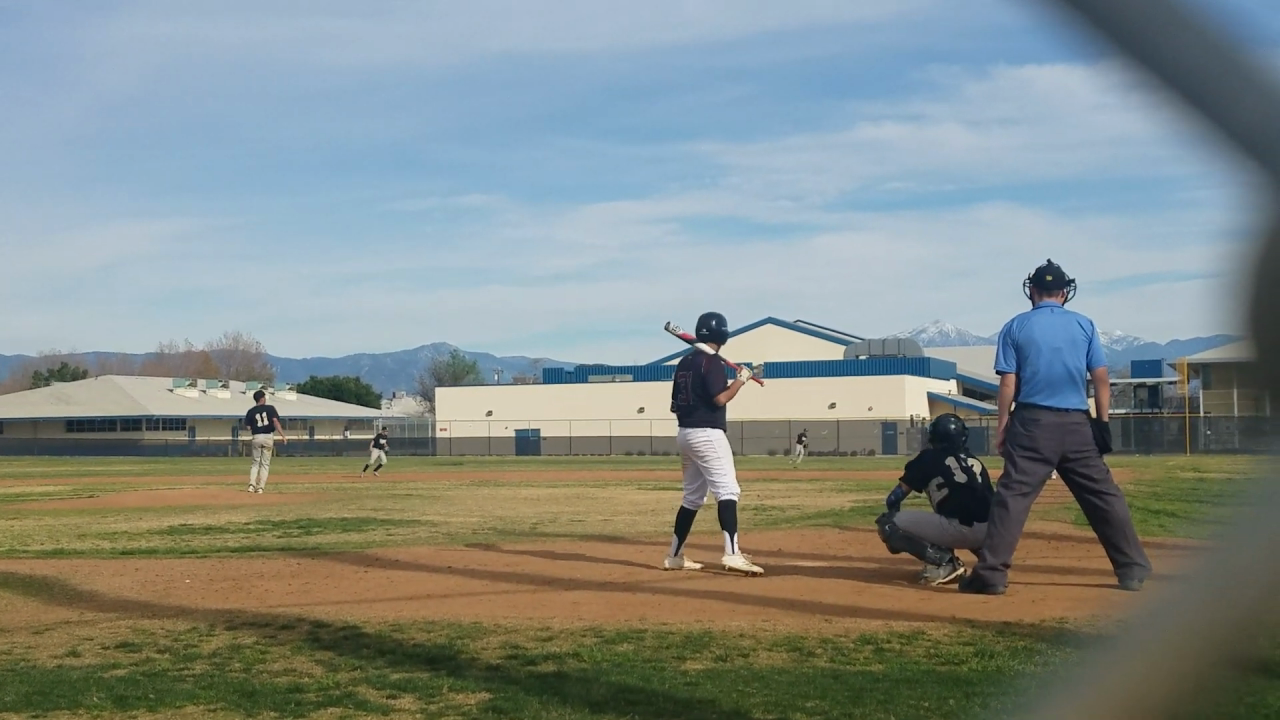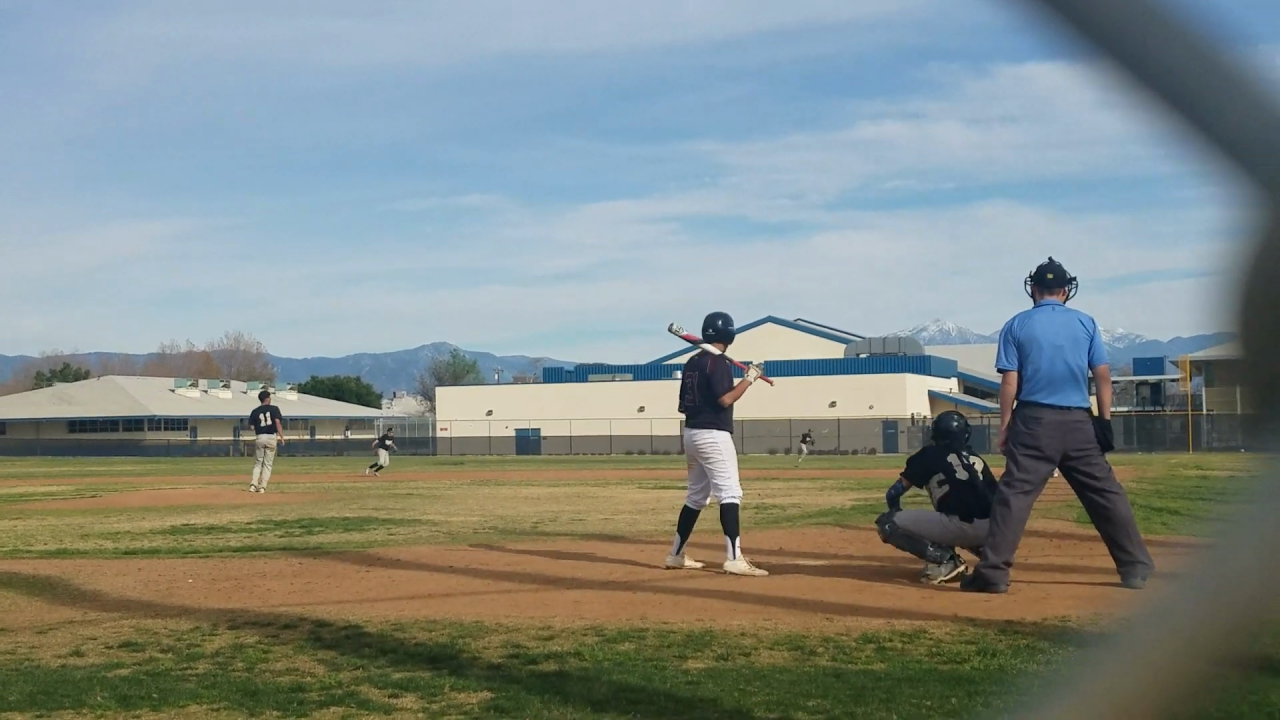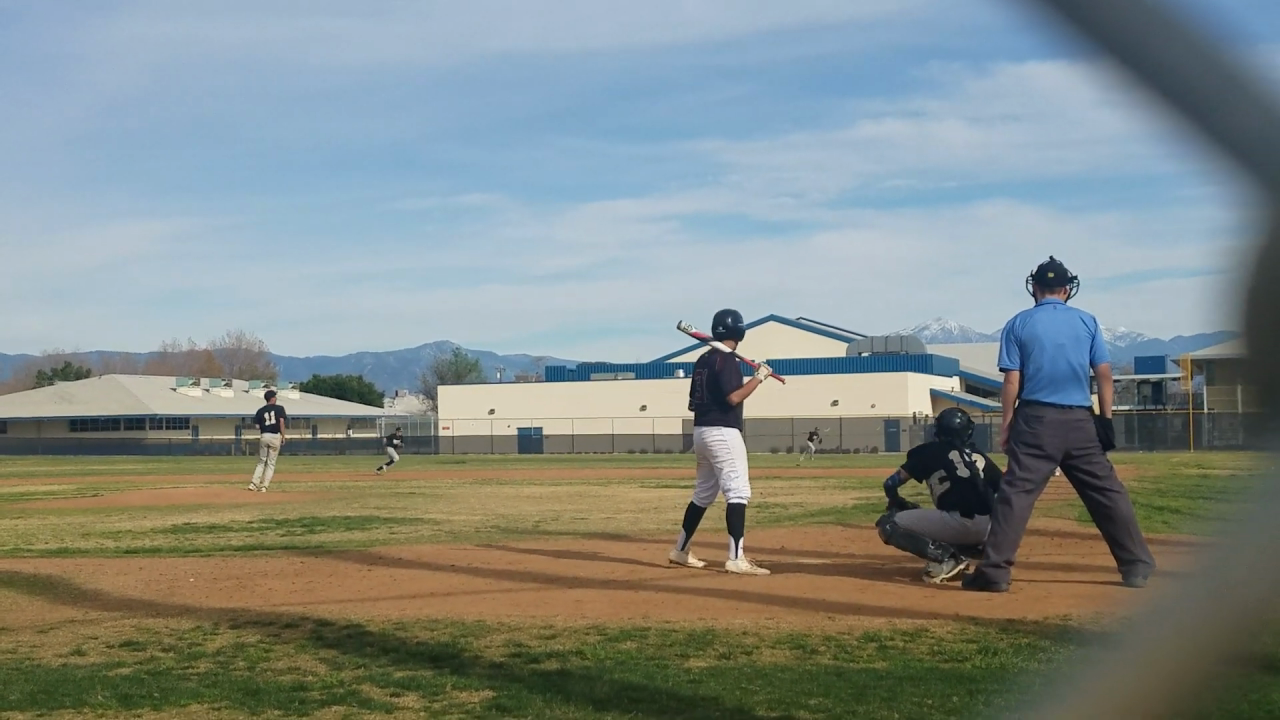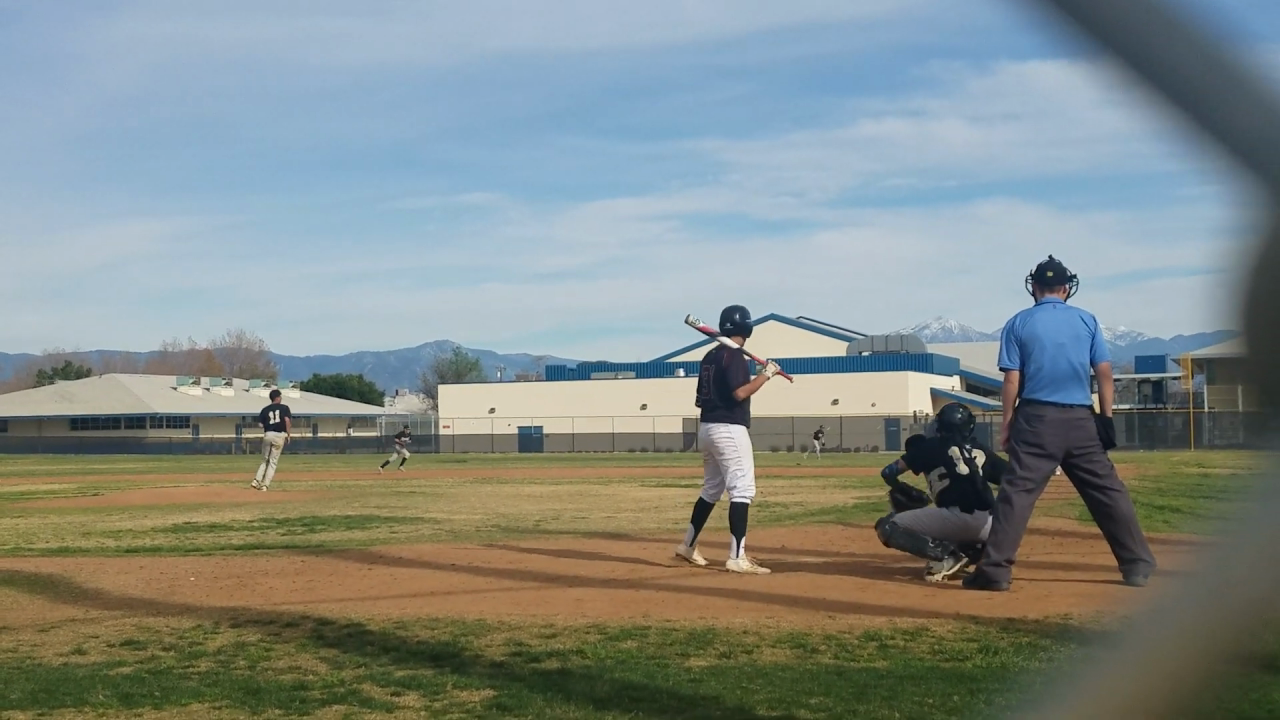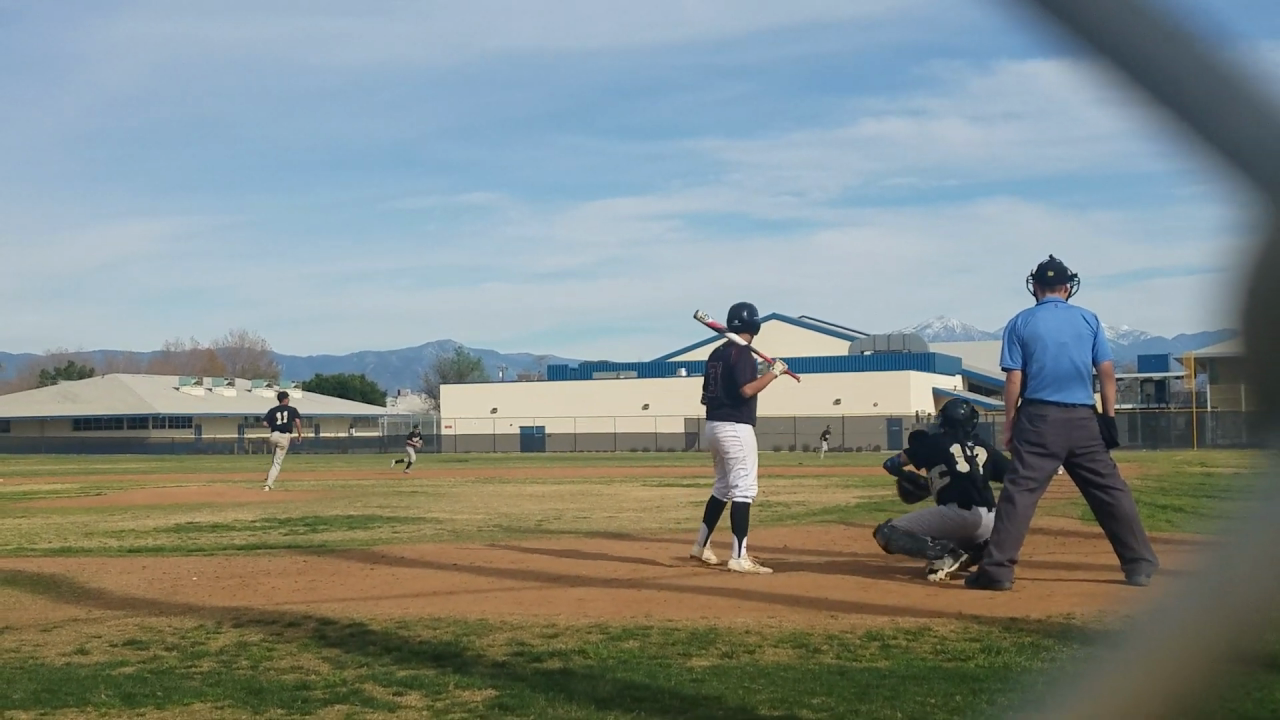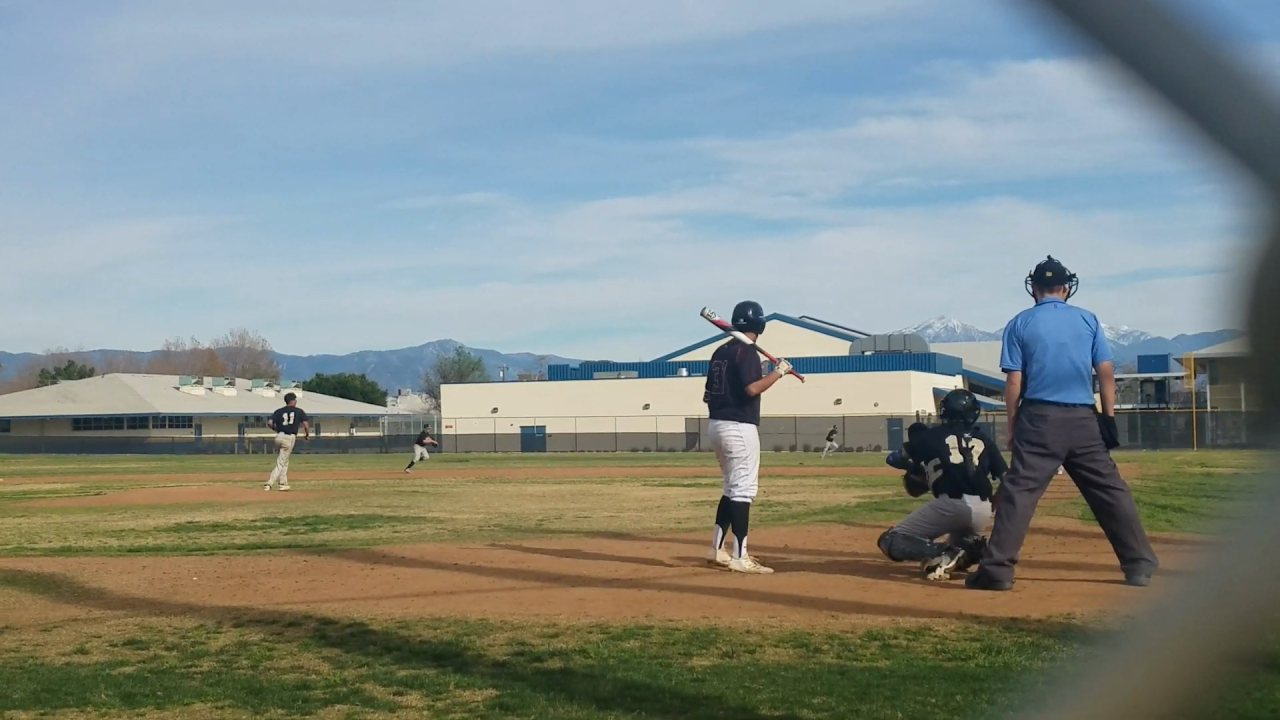
dt=0.1s
person 1, frame 1
left shoulder: (1016, 327)
right shoulder: (1084, 325)
left elbow: (1008, 384)
right elbow: (1101, 377)
left wrist: (1002, 428)
right wrist: (1103, 423)
left hip: (1032, 423)
right hip: (1077, 423)
left knee: (1013, 496)
right knee: (1104, 496)
left ankle: (991, 574)
right ankle: (1133, 570)
person 1, frame 2
left shoulder: (1017, 325)
right shoulder: (1086, 323)
left elbow: (1010, 382)
right elbow: (1103, 375)
left wrist: (1004, 427)
right wrist: (1104, 420)
left hip: (1033, 421)
right hip: (1079, 421)
left knee: (1015, 494)
right knee: (1106, 494)
left ankle: (992, 572)
right ankle: (1136, 568)
person 1, frame 3
left shoulder: (1019, 323)
right shoulder: (1087, 321)
left elbow: (1012, 381)
right elbow: (1104, 373)
left wrist: (1006, 425)
right wrist: (1106, 419)
left hip: (1035, 419)
right hip: (1080, 420)
left knee: (1017, 493)
right knee: (1107, 492)
left ankle: (994, 571)
right ankle: (1137, 567)
person 1, frame 4
left shoulder: (1019, 323)
right shoulder: (1087, 320)
left elbow: (1012, 381)
right elbow: (1105, 372)
left wrist: (1007, 425)
right wrist: (1106, 418)
left hip: (1036, 419)
right hip: (1081, 419)
left knee: (1017, 492)
right knee: (1108, 492)
left ankle: (994, 570)
right ankle: (1138, 566)
person 1, frame 5
left shoulder: (1020, 323)
right shoulder: (1089, 319)
left elbow: (1014, 380)
right elbow: (1106, 371)
left wrist: (1009, 425)
right wrist: (1109, 417)
left hip: (1038, 418)
right hip: (1083, 419)
left knee: (1020, 492)
right knee: (1111, 491)
left ankle: (997, 570)
right ankle: (1140, 565)
person 1, frame 6
left shoulder: (1020, 323)
right shoulder: (1088, 319)
left elbow: (1015, 382)
right elbow: (1106, 372)
left wrist: (1012, 427)
right wrist: (1108, 417)
left hip: (1039, 418)
right hip: (1084, 419)
left knee: (1020, 491)
right knee: (1110, 491)
left ankle: (997, 570)
right ankle: (1140, 565)
person 2, frame 1
left shoulder: (684, 363)
right shoulder: (711, 362)
left elbow: (675, 405)
right elbow: (720, 398)
right wrist: (742, 378)
left hip: (686, 434)
right hip: (707, 434)
left knee: (692, 496)
right knee: (727, 490)
left ankle: (675, 556)
right ankle: (733, 553)
person 2, frame 2
left shoulder: (692, 363)
right shoulder: (717, 362)
left elbow: (684, 404)
right elbow: (726, 399)
right wrist: (749, 378)
left hip: (692, 434)
right hip: (713, 435)
left knee: (696, 496)
right knee: (730, 493)
left ankle: (676, 554)
right ankle: (734, 558)
person 2, frame 3
left shoulder: (702, 360)
right shoulder: (726, 360)
right elbow: (733, 397)
right wrist: (759, 376)
left hip: (702, 432)
right hip: (723, 433)
left knee: (703, 494)
right knee: (738, 492)
left ankle: (680, 550)
right ankle: (737, 558)
person 2, frame 4
left shoulder: (710, 356)
right shoulder: (733, 355)
left elbow: (701, 398)
right elbow: (739, 393)
right wrist: (766, 374)
left hip: (707, 428)
right hip: (730, 430)
left knee: (711, 490)
right knee: (741, 490)
left ankle: (688, 545)
right ankle: (737, 557)
person 2, frame 5
left shoulder: (716, 353)
right shoulder: (741, 352)
left elbow: (706, 396)
right elbow: (747, 390)
right wrist: (774, 372)
left hip: (714, 426)
right hip: (735, 428)
left knee: (722, 488)
right knee: (744, 490)
left ankle: (701, 545)
right ankle: (739, 557)
person 2, frame 6
left shoulder: (720, 352)
right shoulder: (746, 351)
left elbow: (708, 395)
right elbow: (752, 388)
right wrist: (779, 371)
left hip: (716, 425)
right hip: (738, 427)
left knee: (732, 489)
right knee: (743, 489)
left ankle: (717, 548)
right ankle: (739, 557)
person 3, frame 1
left shoulder: (928, 458)
right shoulder: (974, 461)
left elbow: (894, 498)
left wrist: (895, 520)
left hip: (960, 530)
right hip: (988, 532)
left knee: (886, 523)
left ankle: (942, 561)
person 3, frame 2
left shoulder: (929, 454)
right shoulder: (976, 459)
left elbow: (893, 493)
left wrist: (896, 512)
left hip: (958, 526)
right hip: (987, 531)
left knee: (886, 523)
left ankle: (943, 559)
person 3, frame 3
left shoulder: (931, 450)
right shoulder: (979, 456)
left elbow: (891, 483)
left wrist: (896, 502)
left hip: (959, 522)
right hip: (988, 528)
left knee: (887, 524)
left ankle: (944, 557)
person 3, frame 4
left shoulder: (931, 445)
right shoulder: (982, 450)
left elbow: (889, 472)
left wrist: (899, 488)
left hip: (956, 517)
right hip: (987, 524)
left knee: (886, 528)
left ankle: (943, 555)
person 3, frame 5
left shoulder: (933, 442)
right shoulder: (984, 447)
left elbow: (891, 465)
left wrist: (909, 477)
left hip: (955, 513)
right hip: (987, 521)
left knee: (885, 533)
left ankle: (942, 553)
person 3, frame 6
left shoulder: (931, 434)
right shoulder: (983, 439)
left elbow: (894, 458)
right elbow: (1005, 479)
left wrist: (914, 468)
left hip: (949, 503)
right hip: (982, 509)
left knee: (889, 544)
right knee: (954, 559)
left ankle: (940, 554)
right ankle: (974, 550)
